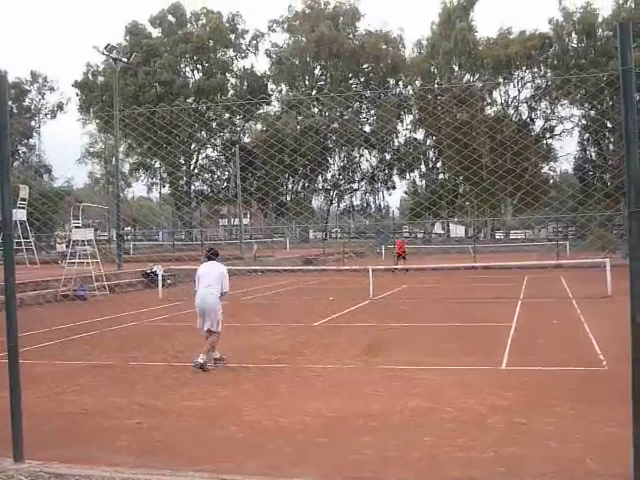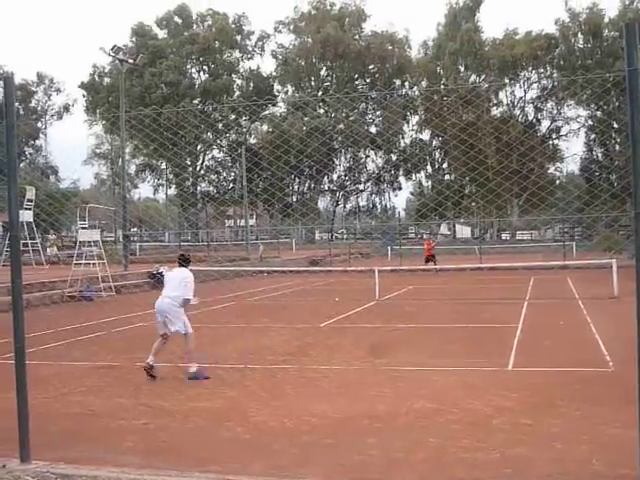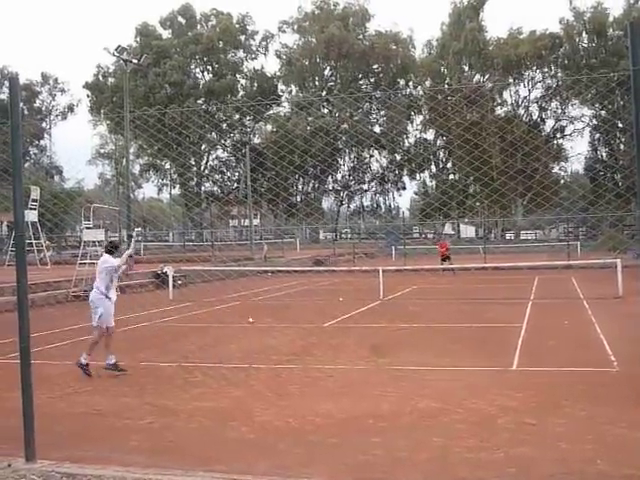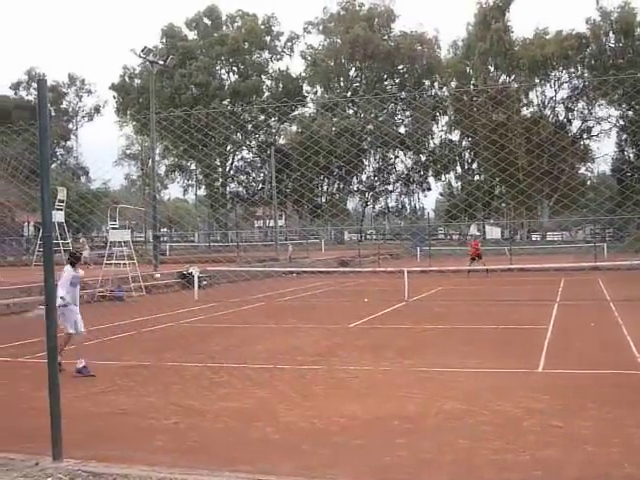
dt=0.5s
person 1, frame 1
left shoulder: (200, 268)
right shoulder: (222, 268)
left elbow: (197, 289)
right elbow: (224, 291)
left hip: (199, 300)
right hip: (212, 301)
left knee: (209, 330)
right knee: (215, 334)
left ankle: (215, 356)
right ankle: (201, 361)
person 1, frame 2
left shoulder: (168, 273)
right shoulder: (188, 275)
right elbow: (188, 298)
right wrist: (184, 306)
left hip: (160, 304)
right hip: (173, 307)
left knee: (163, 337)
right knee: (188, 336)
left ankle: (149, 363)
right ankle: (193, 371)
person 1, frame 3
left shoulder: (109, 260)
right shoulder: (105, 260)
left elbow: (118, 271)
right elbow: (119, 264)
left wrist: (126, 264)
right wrist: (129, 252)
left hip: (107, 299)
right hip: (101, 299)
left knee: (109, 331)
right knee: (100, 332)
left ankle: (111, 362)
right ankle: (84, 361)
person 1, frame 4
left shoulder: (72, 270)
right shoulder: (68, 274)
left elbow: (80, 274)
right elbow: (61, 291)
right wrist: (62, 300)
left hip: (69, 307)
right hip: (68, 307)
left knee: (70, 334)
right knee: (78, 334)
left ankle: (57, 360)
right ankle: (80, 366)
